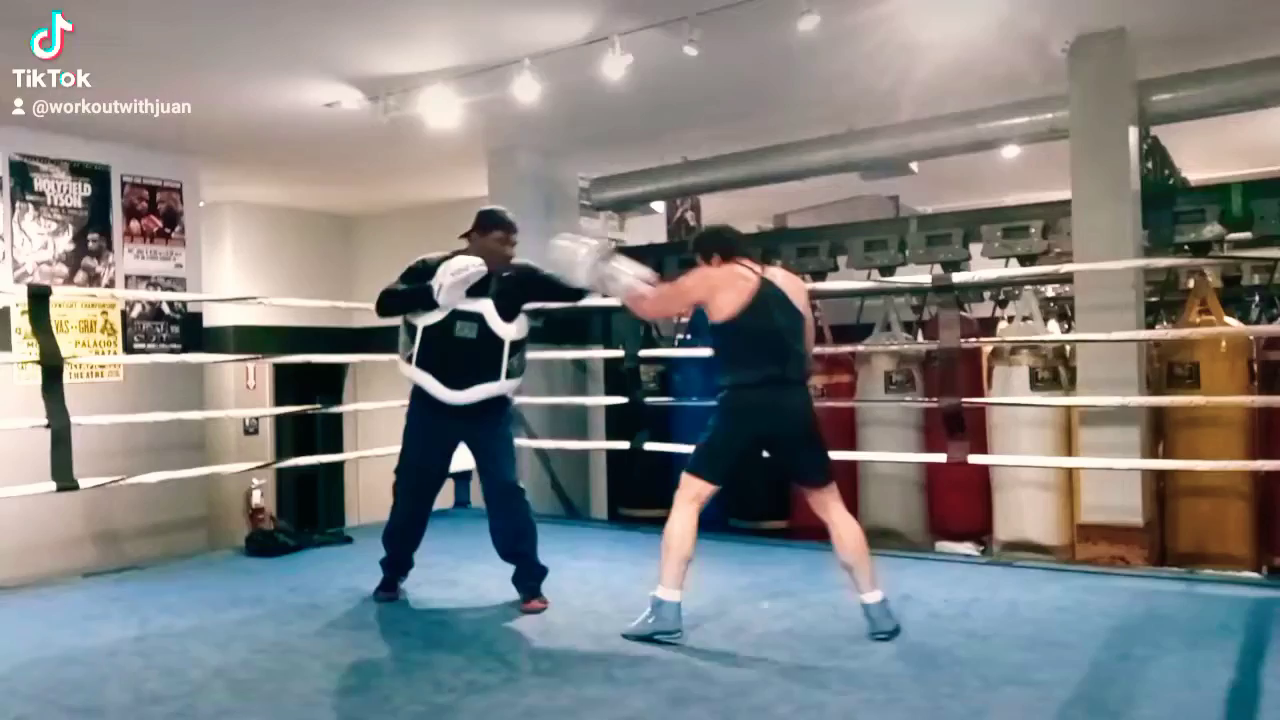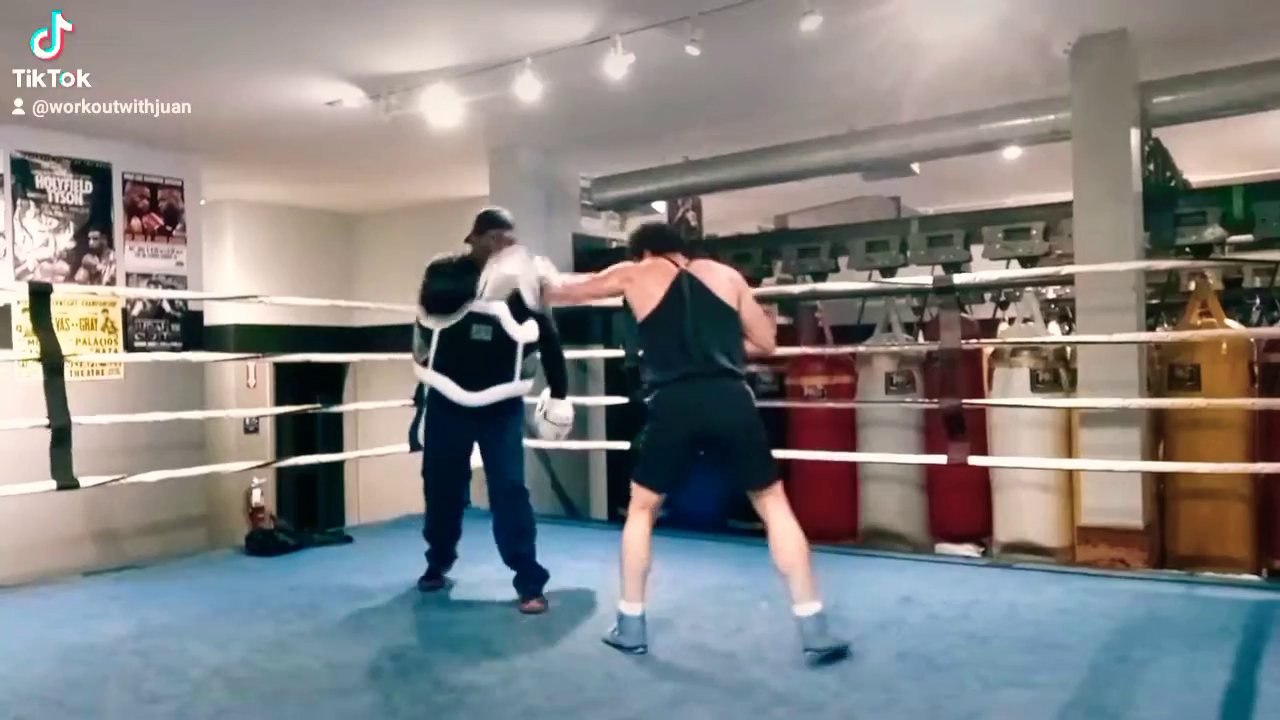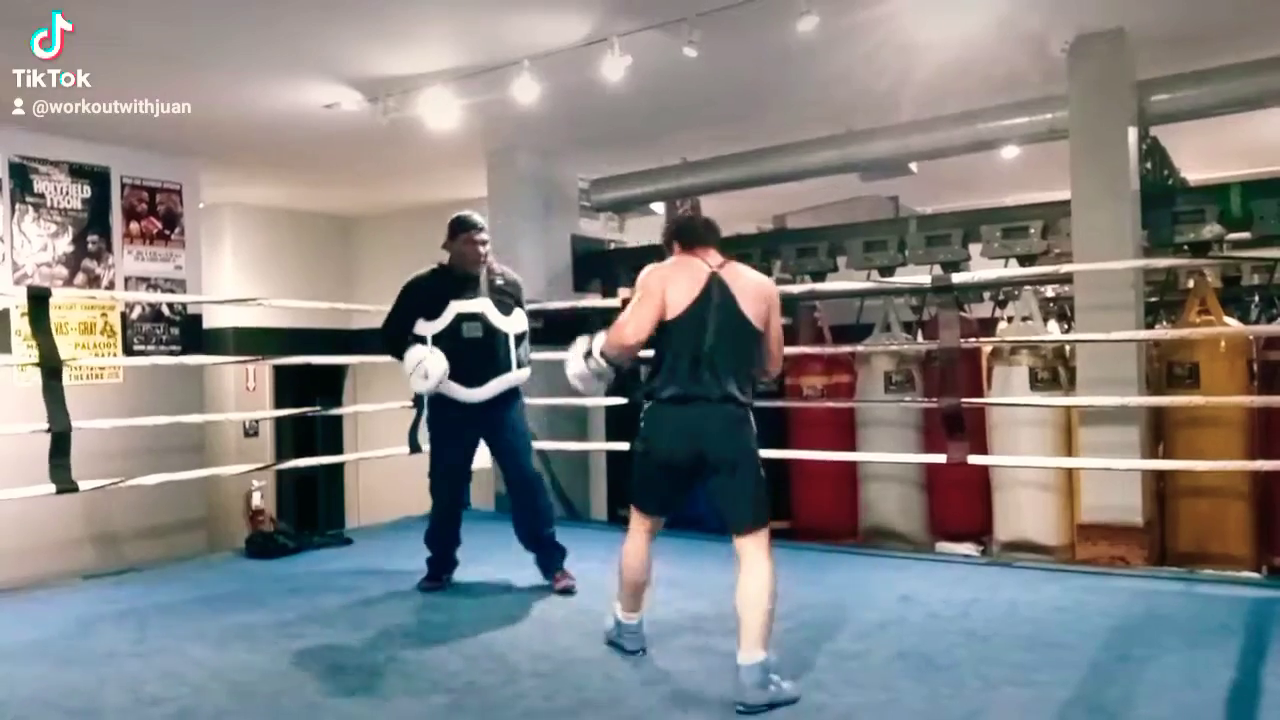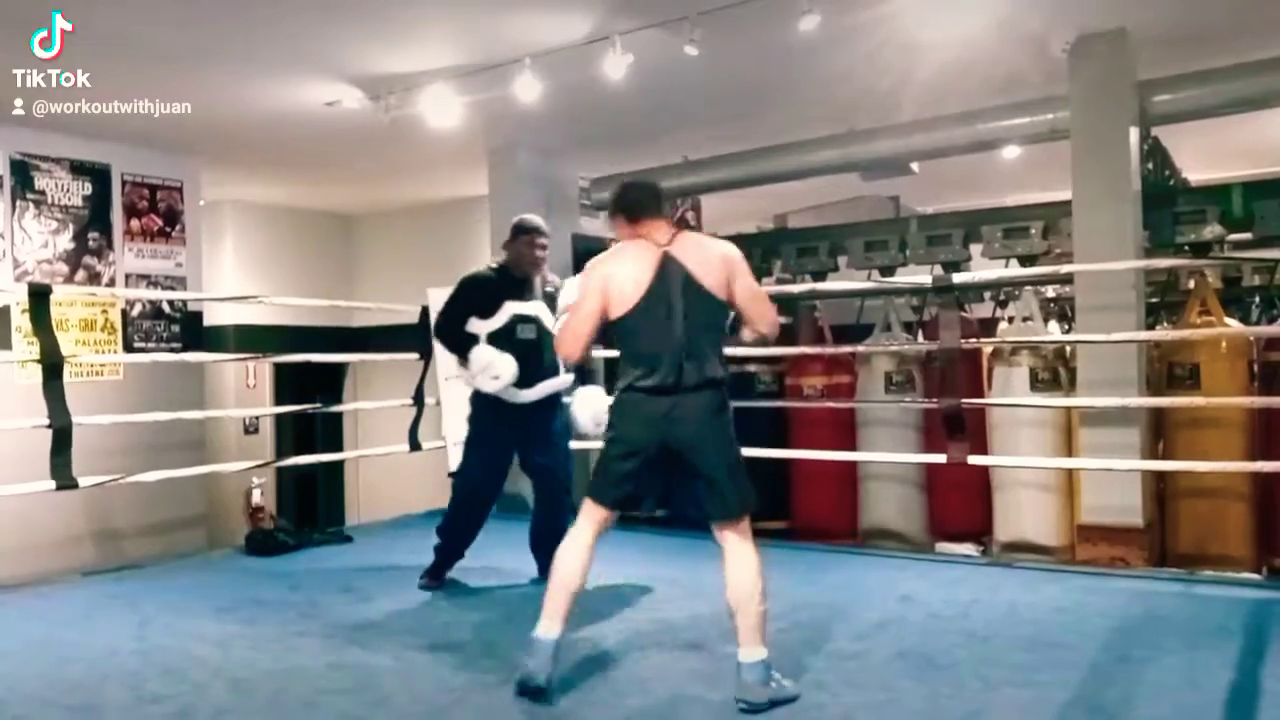
dt=0.4s
person 1, frame 1
left shoulder: (711, 280)
right shoulder: (792, 282)
left elbow: (647, 306)
left wrist: (627, 285)
left hip: (741, 406)
right hip: (793, 405)
left knee: (687, 500)
right knee: (830, 506)
left ankle: (666, 613)
right ankle: (877, 610)
person 1, frame 2
left shoulder: (635, 275)
right shoulder: (725, 276)
left elbow: (564, 292)
right elbow: (764, 342)
left hip: (672, 406)
right hip: (730, 399)
left knee: (641, 510)
right knee: (775, 509)
left ankle: (629, 624)
right ankle: (812, 625)
person 1, frame 3
left shoulder: (661, 275)
right shoulder: (762, 286)
left elbow: (629, 336)
right elbow: (771, 369)
left wrist: (596, 354)
left hip: (667, 420)
right hip: (727, 424)
left knee: (642, 526)
right knee: (754, 548)
left ankle: (627, 629)
right ankle: (754, 677)
person 1, frame 4
left shoulder: (605, 267)
right shoulder: (720, 253)
left elbow: (569, 350)
right elbow: (766, 326)
left wrist: (577, 314)
left hip: (636, 413)
right hip: (702, 411)
left knee: (586, 526)
right knee: (736, 539)
left ankle: (542, 654)
right ankle: (756, 674)
person 2, frame 1
left shoulder: (518, 279)
right shoulder: (430, 269)
left elbow: (564, 290)
right elbow: (386, 304)
right wrist: (434, 290)
left hip: (488, 407)
right hip: (431, 404)
left knee: (504, 491)
right knee: (411, 489)
left ankle: (529, 581)
right ankle: (392, 572)
person 2, frame 2
left shoulder: (527, 285)
right shoulder: (444, 271)
left elbow: (550, 344)
right elbow: (433, 301)
left wrist: (557, 397)
right wrist: (483, 285)
left hip: (502, 407)
right hip: (446, 404)
left knee: (510, 490)
right knee: (441, 486)
left ankle: (530, 581)
right ankle: (439, 562)
person 2, frame 3
left shoulder: (507, 283)
right shoulder: (424, 287)
left elbow: (523, 336)
right elbow: (391, 332)
left wrist: (518, 380)
right wrist: (411, 354)
left hip: (503, 401)
right hip: (450, 405)
left knee: (525, 476)
right knee: (447, 487)
left ankle: (551, 561)
right ankle: (440, 566)
person 2, frame 4
left shoulder: (556, 289)
right shoulder: (479, 284)
right elbow: (445, 328)
right wrist: (473, 355)
left hip: (546, 404)
right hip: (494, 403)
left knee: (556, 482)
right knee: (477, 482)
left ankle: (550, 561)
right ankle: (444, 559)
